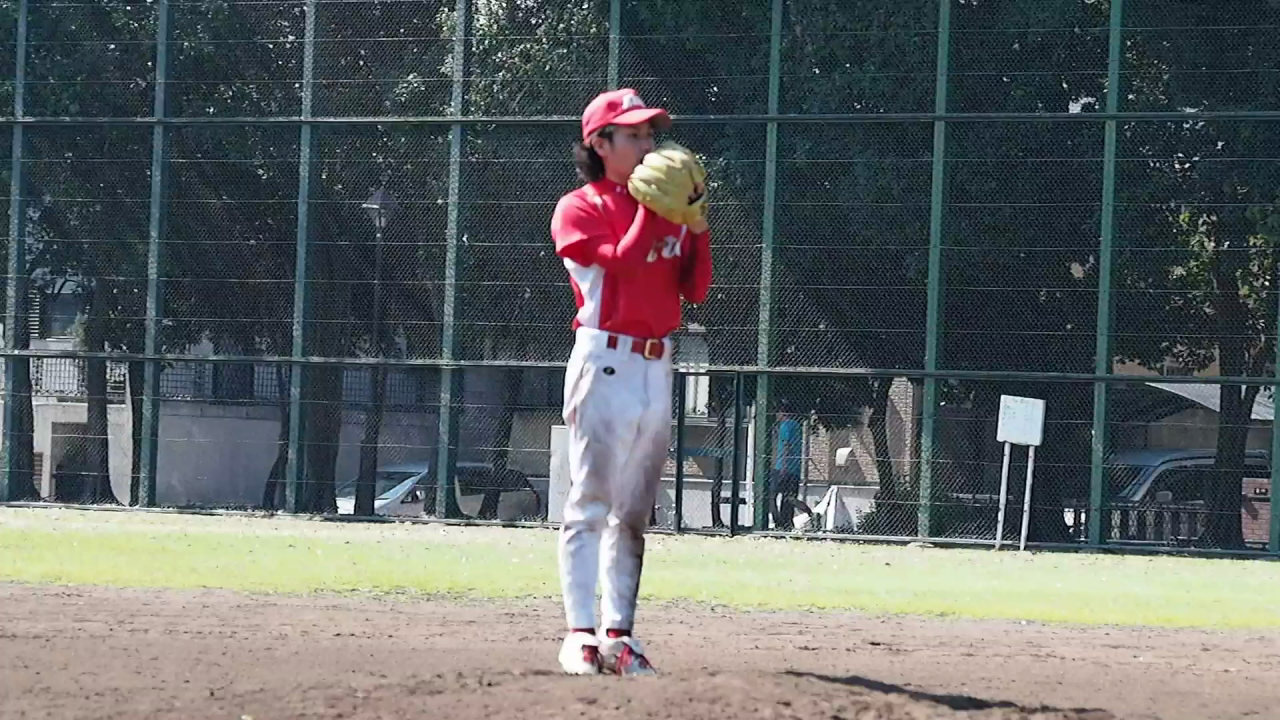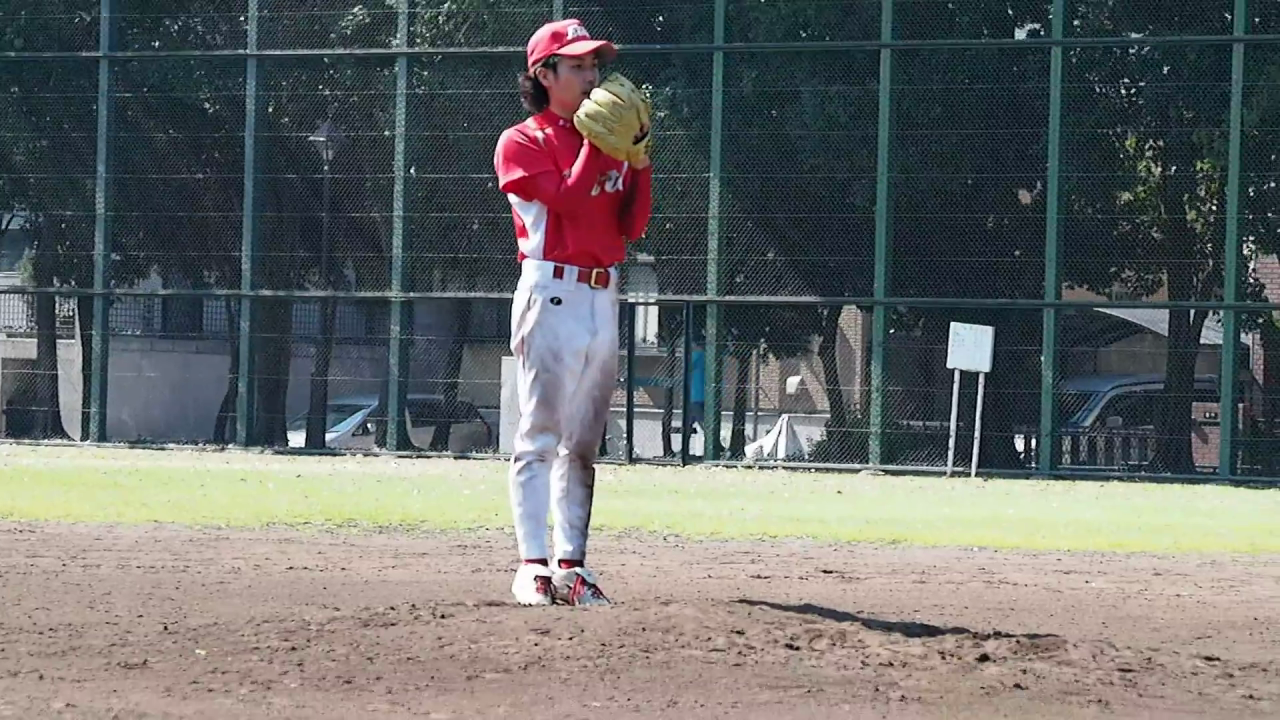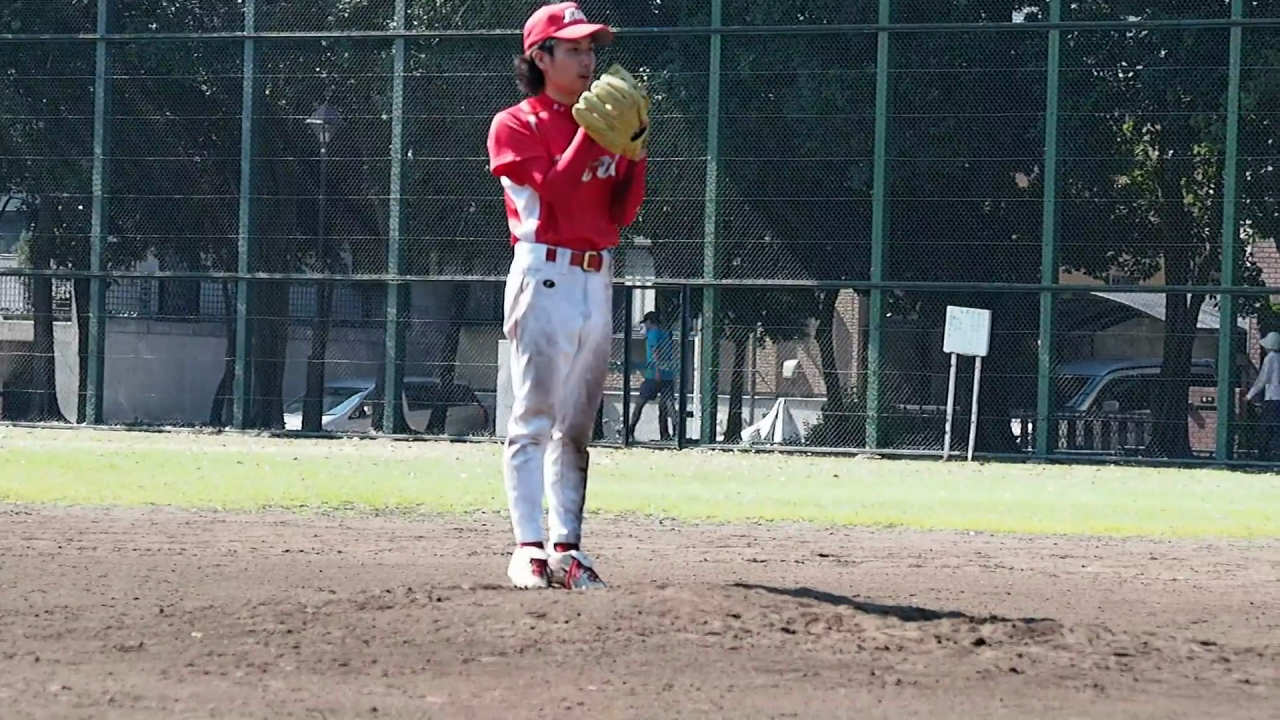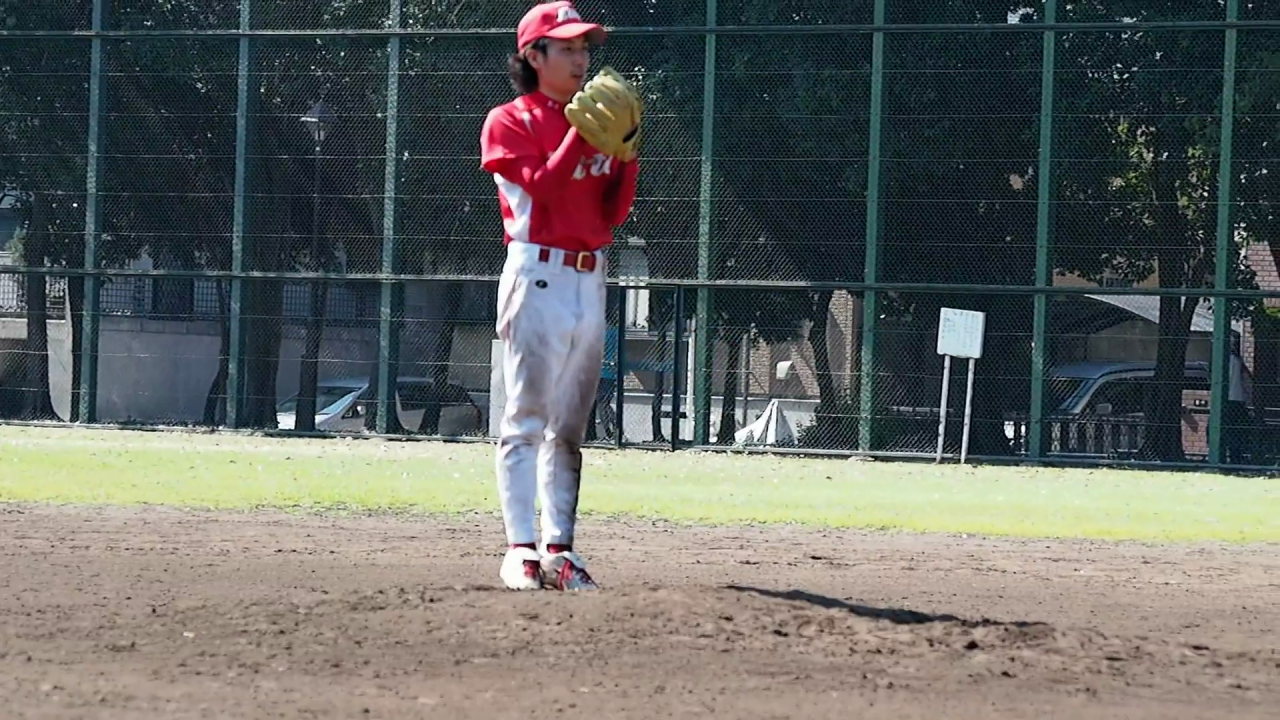
dt=0.4s
person 1, frame 1
left shoulder: (665, 209)
right shoulder: (579, 208)
left elbow: (696, 288)
right elbow: (625, 264)
left wrist: (694, 216)
right wrist: (651, 202)
left hip: (657, 367)
right hip: (606, 363)
left knee: (633, 510)
right knee: (590, 504)
left ankle: (619, 632)
right ankle: (581, 633)
person 1, frame 2
right shoulder: (522, 141)
left elbow: (632, 225)
right elbow: (570, 201)
left wrist: (639, 154)
right wrist: (597, 138)
left hip: (604, 297)
right hip: (553, 293)
left knee: (583, 441)
right knee: (541, 434)
left ankle: (571, 564)
right ankle: (534, 565)
person 1, frame 3
right shoulder: (515, 123)
left elbow: (621, 214)
right elbow: (556, 188)
left wrist: (635, 148)
right wrist: (592, 127)
left hip: (598, 281)
right hip: (545, 277)
left knee: (576, 424)
right knee: (534, 418)
left ankle: (566, 547)
right ankle: (529, 547)
person 1, frame 4
right shoulder: (509, 121)
left elbow: (613, 212)
right elbow: (544, 187)
left wrist: (627, 148)
right wrist: (583, 127)
left hip: (590, 280)
right hip: (538, 276)
left knee: (569, 425)
right knee: (527, 417)
left ankle: (559, 547)
right ankle: (521, 548)
